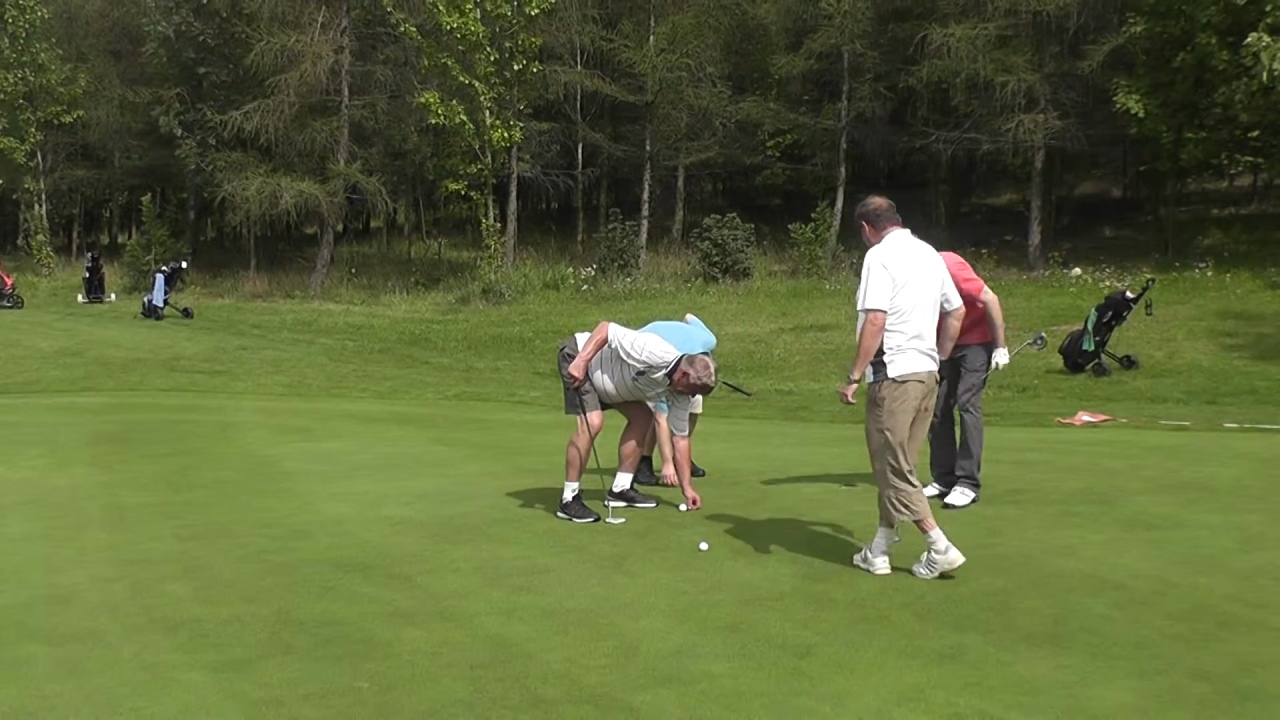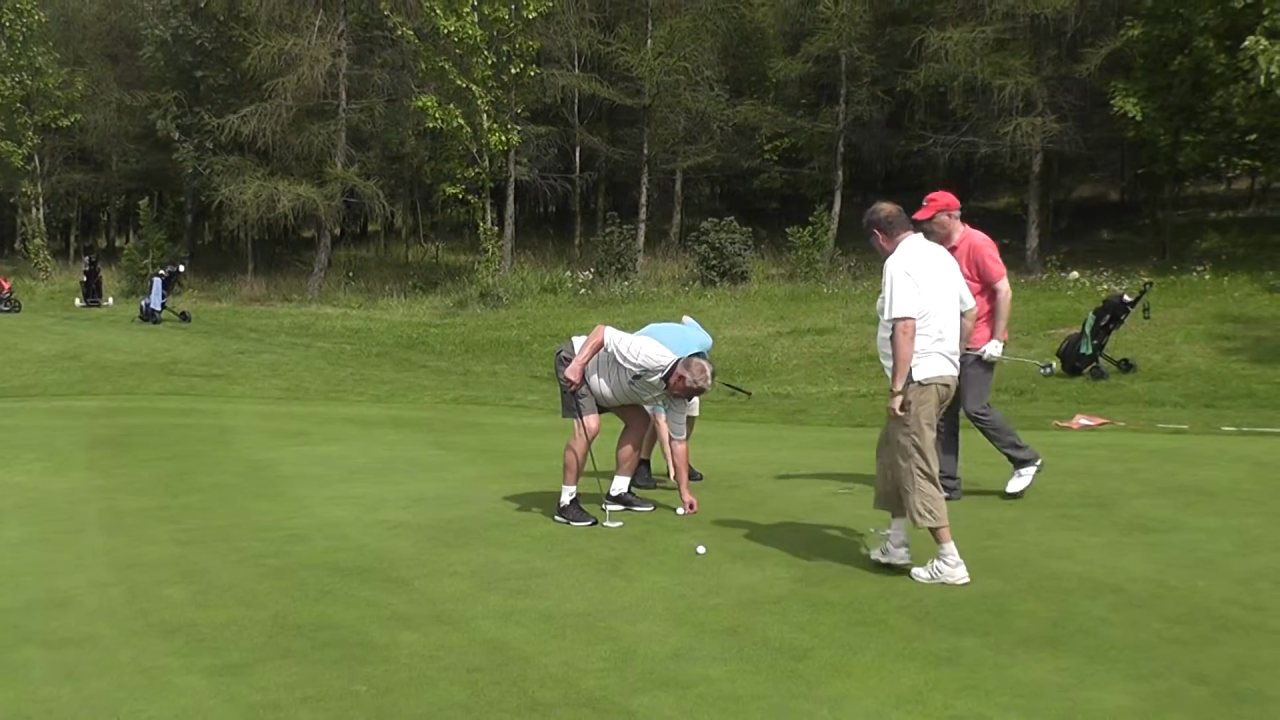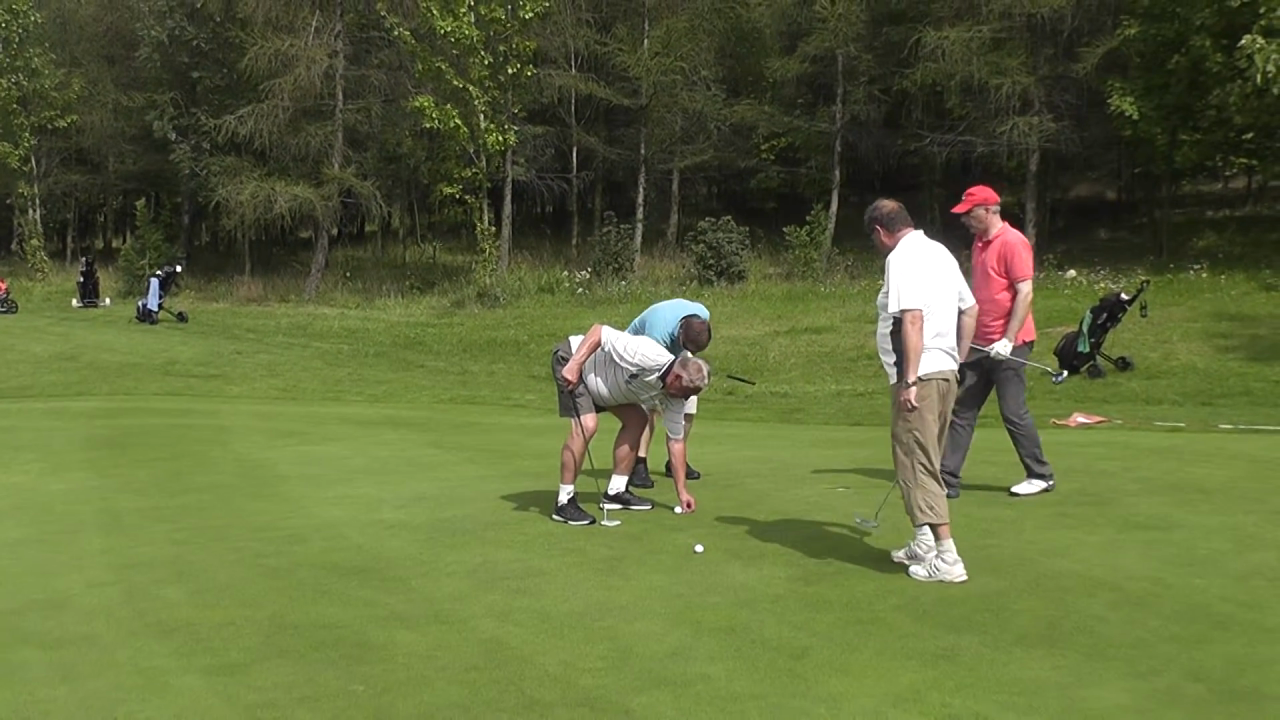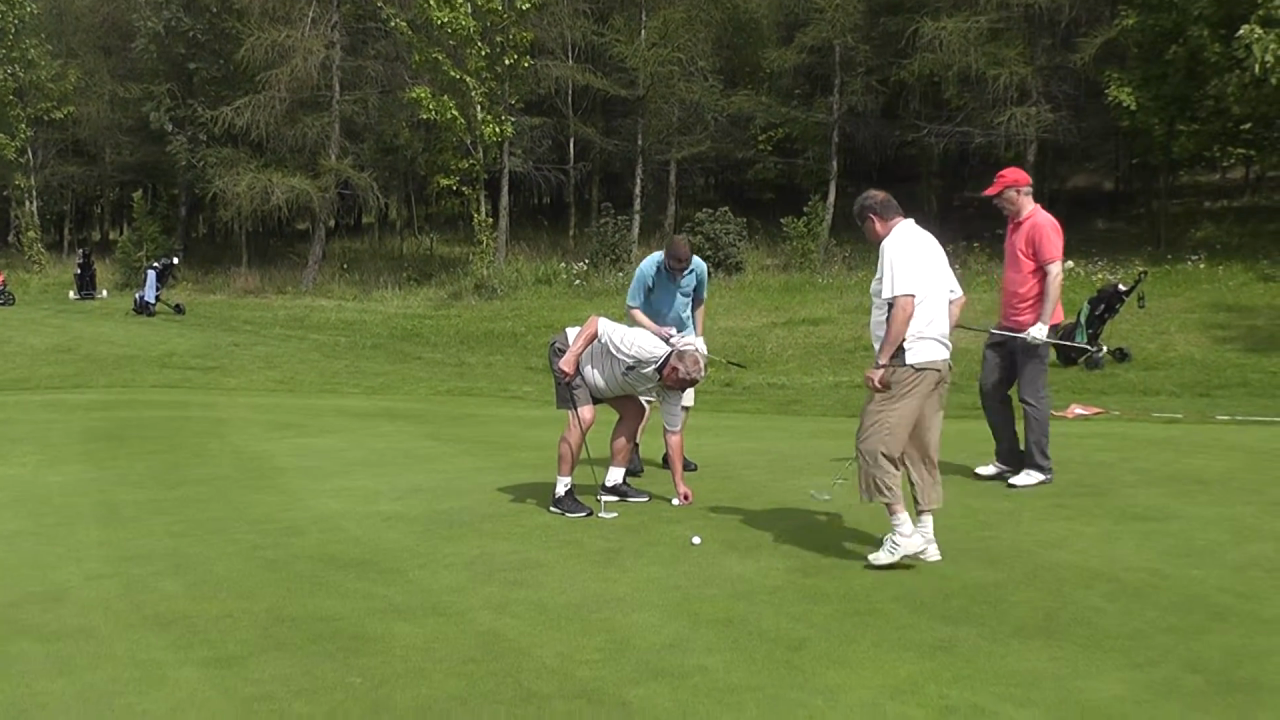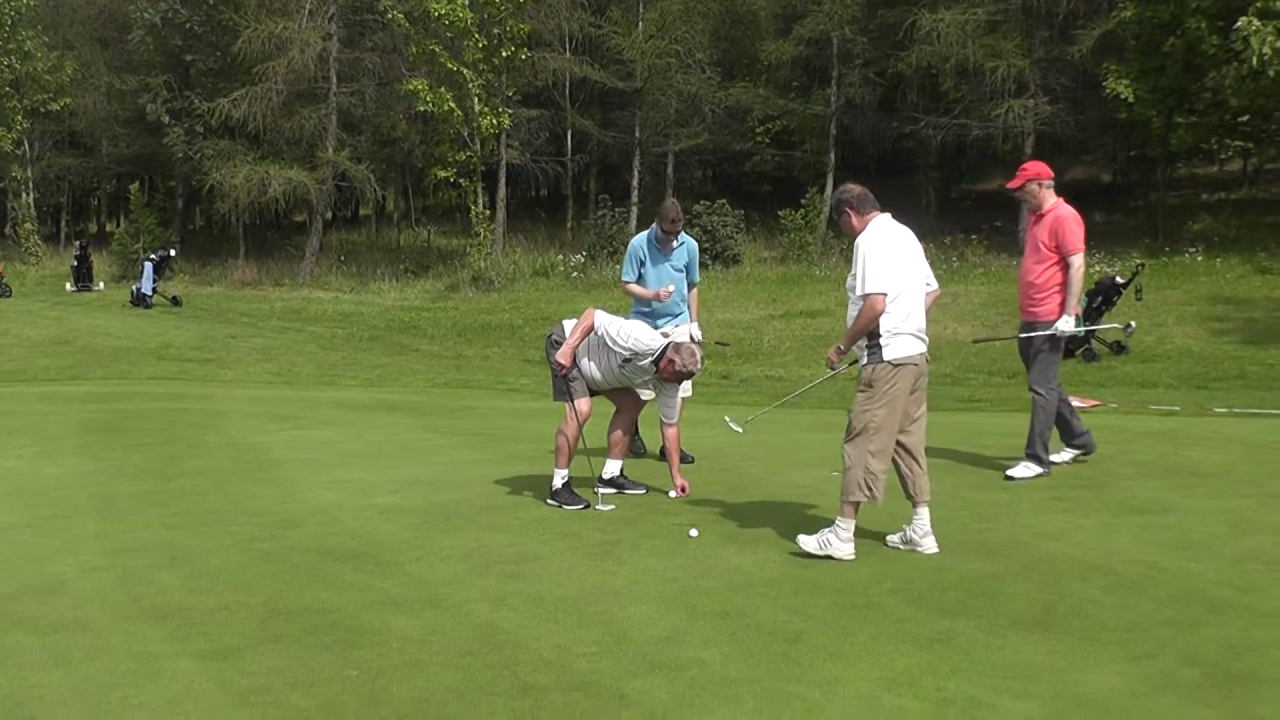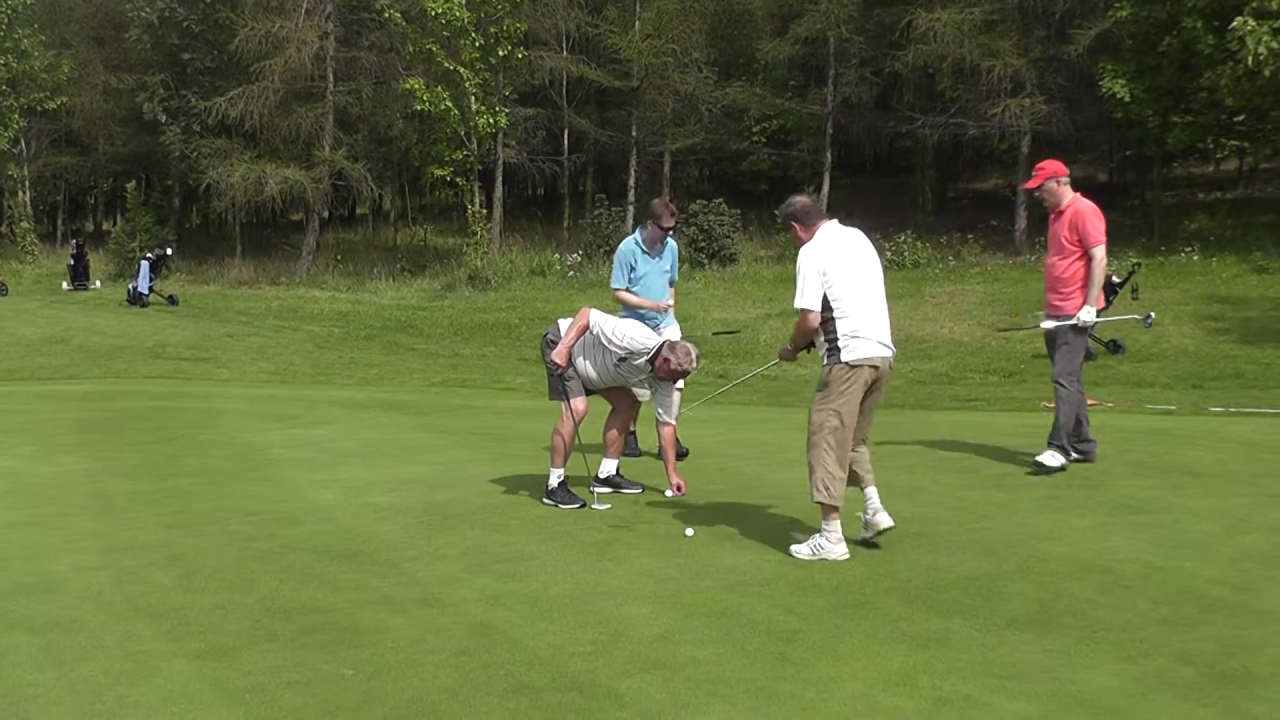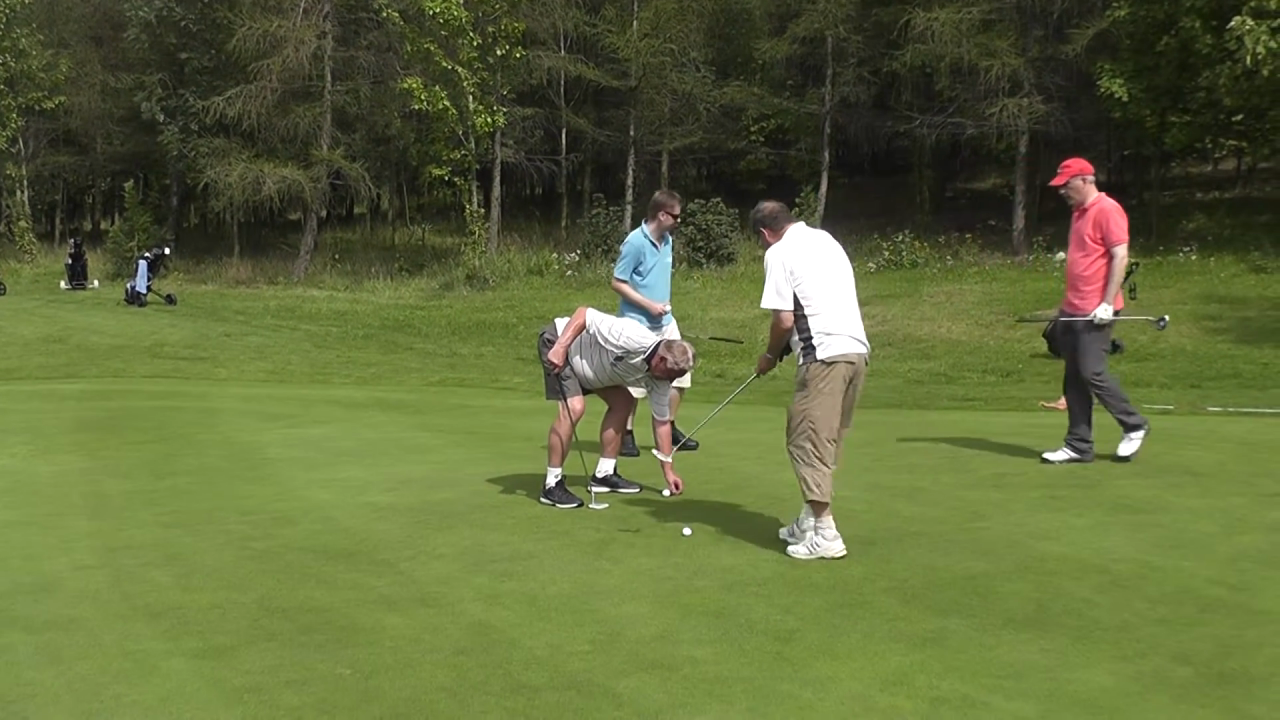
dt=0.3s
person 1, frame 1
left shoulder: (879, 256)
right shoulder: (929, 253)
left elbow: (875, 322)
right elbow: (956, 313)
left wrist: (854, 376)
right wrist: (939, 358)
left hip: (894, 375)
right hip: (927, 372)
left knee: (892, 465)
right knee: (893, 463)
left ankle: (940, 548)
right ankle: (878, 550)
person 1, frame 2
left shoulder: (900, 263)
right shoulder: (941, 255)
left elbow: (904, 329)
right elbow: (970, 312)
left wrist: (896, 387)
left hip: (919, 378)
right hip: (945, 373)
left knee: (917, 467)
right knee: (893, 454)
left ankle: (949, 561)
right ankle: (897, 542)
person 1, frame 3
left shoulder: (902, 257)
right shoulder: (940, 251)
left elbow: (912, 320)
right elbow: (970, 310)
left wrist: (909, 380)
left hip: (920, 376)
right hip: (947, 372)
left knee: (917, 463)
right knee: (924, 461)
left ankle: (946, 556)
right ankle: (925, 544)
person 1, frame 4
left shoulder: (895, 244)
right shoulder: (928, 240)
left elbow: (904, 306)
right elbow: (956, 300)
left wrist: (880, 361)
left hip: (909, 362)
right hip: (938, 360)
left knee: (875, 442)
right knee: (921, 448)
left ankle: (904, 530)
right ankle: (923, 534)
person 1, frame 5
left shoulder: (869, 241)
right shoulder: (904, 234)
left elbow: (873, 304)
right elbow: (931, 291)
left wrist: (841, 346)
left hip: (885, 357)
right hip: (915, 352)
left knee: (863, 442)
right knee: (908, 440)
left ankle: (841, 534)
right ankle: (920, 529)
person 1, frame 6
left shoulder: (813, 251)
right shoulder: (858, 237)
left elbow: (810, 319)
left wrist: (791, 347)
left hip: (848, 357)
right hip: (881, 352)
left knee: (827, 442)
right knee: (852, 438)
left ankle: (830, 537)
right ankle: (874, 509)
person 1, frame 7
left shoulder: (778, 253)
right shoulder: (825, 239)
left elbow: (784, 319)
left wrist: (770, 356)
right wrist: (787, 347)
left hip: (825, 356)
right hip: (857, 350)
left knee: (807, 442)
right knee: (825, 442)
left ankle: (826, 534)
right ankle: (812, 522)
person 2, frame 1
left shoulder: (953, 270)
left elbow: (990, 300)
left wrist: (1000, 347)
left hip: (978, 340)
left knee: (966, 404)
right knee: (936, 409)
left ankle: (968, 482)
right ankle: (944, 479)
person 2, frame 2
left shoulder: (978, 244)
right shoulder: (938, 249)
left elbow: (1003, 291)
left wrist: (998, 340)
left hip: (980, 343)
left knee: (974, 407)
right knee: (943, 411)
left ankle: (1025, 460)
right ankle: (948, 482)
person 2, frame 3
left shoulder: (1013, 242)
right shoulder: (979, 243)
left elbow: (1025, 293)
left wrist: (1008, 338)
left hip: (1010, 345)
right hip: (982, 343)
left knee: (1013, 411)
right knee: (962, 409)
left ankle: (1040, 475)
right ankle: (948, 479)
person 2, frame 4
left shoulder: (1043, 225)
right shoulder: (1014, 224)
left elbow: (1054, 275)
left wrist: (1043, 322)
left hip: (1034, 328)
right hip: (1009, 325)
left knee: (1031, 396)
right knee: (990, 387)
left ankle: (1039, 467)
right ankle: (1009, 459)
person 2, frame 5
left shoulder: (1064, 217)
right shoulder: (1035, 217)
left elbow: (1077, 266)
left wrist: (1069, 314)
left hip: (1052, 319)
right hip: (1030, 318)
left knee: (1042, 386)
right knee: (1043, 385)
left ankle: (1036, 458)
right ankle: (1079, 439)
person 2, frame 6
left shoulder: (1084, 211)
right shoulder: (1056, 214)
left elbow: (1099, 258)
left wrist: (1090, 305)
left hip: (1076, 312)
right hip: (1056, 312)
left knee: (1064, 377)
right knee: (1067, 378)
left ankle: (1060, 447)
right ankle: (1081, 446)
person 2, frame 7
left shoulder: (1108, 210)
right shoulder: (1078, 213)
left elbow: (1121, 257)
left wrist: (1107, 303)
left hip: (1096, 312)
right hip: (1071, 311)
left knee: (1094, 374)
right knee: (1073, 379)
left ankle: (1135, 426)
right ankle: (1078, 445)
person 3, frame 1
left shoulder: (708, 342)
left elbow: (689, 317)
right elbow: (661, 420)
right wrist: (667, 464)
left knee: (694, 401)
right knee: (655, 408)
right ankle: (643, 464)
person 3, frame 2
left shoulder: (704, 343)
left elbow: (685, 319)
right elbow: (660, 420)
right wrist: (670, 463)
left knee: (691, 404)
right knee: (652, 411)
right ankle: (641, 467)
person 3, frame 3
left shoulder: (701, 317)
right shoulder: (658, 334)
left wrist: (689, 354)
left hip: (672, 351)
left knee: (689, 403)
right knee: (647, 405)
right ankle: (638, 466)
person 3, frame 4
left shoulder: (699, 268)
right shoulder: (647, 269)
right elbow: (633, 308)
left wrist: (699, 336)
right wrist: (656, 331)
left hip: (683, 337)
right hip: (650, 333)
left knee: (684, 394)
right knee: (645, 392)
right ankle: (633, 450)
person 3, frame 5
left shoulder: (690, 246)
right shoulder: (639, 245)
right elbow: (628, 285)
left wrist: (694, 322)
right wrist: (654, 295)
left hip: (678, 324)
right hip: (644, 325)
left knee: (678, 384)
right knee: (642, 384)
right ankle: (633, 432)
person 3, frame 6
left shoulder: (671, 247)
right shoulder: (627, 249)
right elbow: (618, 293)
left wrist: (673, 317)
right wrist: (651, 304)
left hip: (666, 325)
left knee: (674, 379)
right knee: (636, 386)
right ankle: (629, 435)
person 3, frame 7
left shoulder: (667, 241)
right shoulder: (635, 242)
right elbow: (617, 283)
right wrist: (648, 305)
left hip: (665, 322)
right hip: (638, 324)
left knee: (678, 373)
left ankle: (670, 430)
right ankle: (626, 435)
person 4, frame 1
left shoulder: (678, 394)
right shoulder: (654, 353)
left elbow: (680, 437)
right elbow: (606, 328)
left wrist: (687, 487)
right wrist: (580, 361)
right hip: (577, 355)
left knee: (642, 417)
right knee: (592, 423)
left ankle: (620, 489)
right ankle: (569, 499)
person 4, frame 2
left shoulder: (676, 398)
right shoulder: (650, 357)
left elbow: (678, 440)
right elbow: (601, 331)
left wrist: (684, 491)
right wrist: (577, 365)
right hip: (575, 359)
left knee: (639, 421)
right knee: (589, 426)
left ankle: (618, 492)
right ankle: (567, 503)
person 4, frame 3
left shoulder: (673, 397)
right shoulder: (647, 356)
left elbow: (676, 439)
right elbow: (598, 330)
left wrist: (682, 491)
right wrist: (574, 364)
right hip: (572, 358)
left knee: (637, 420)
right knee: (587, 425)
left ankle: (616, 491)
right ankle: (564, 502)
person 4, frame 4
left shoulder: (670, 389)
right shoulder: (645, 348)
left elbow: (673, 432)
right elbow: (596, 321)
left wrist: (679, 483)
right wrist: (571, 356)
right hip: (569, 350)
left knee: (634, 412)
right knee: (584, 417)
left ankle: (613, 483)
right ankle: (562, 493)
person 4, frame 5
left shoulder: (666, 382)
right shoulder: (640, 340)
left elbow: (670, 424)
right elbow: (592, 314)
left wrist: (676, 475)
right wrist: (568, 349)
right hip: (566, 342)
left knee: (631, 404)
right knee: (581, 409)
left ankle: (610, 475)
right ankle: (559, 486)
person 4, frame 6
left shoulder: (662, 380)
right shoulder: (636, 339)
left elbow: (665, 423)
right elbow: (587, 313)
left wrist: (672, 473)
right wrist: (563, 348)
right hip: (561, 341)
left knee: (626, 403)
right knee: (577, 408)
left ankle: (606, 475)
right ankle: (555, 485)
person 4, frame 7
left shoulder: (658, 379)
right shoulder: (632, 338)
left elbow: (662, 422)
right elbow: (583, 313)
left wrist: (668, 470)
right wrist: (560, 347)
right hip: (558, 341)
left knee: (623, 402)
right knee: (574, 408)
left ankle: (604, 474)
right ankle: (552, 485)
